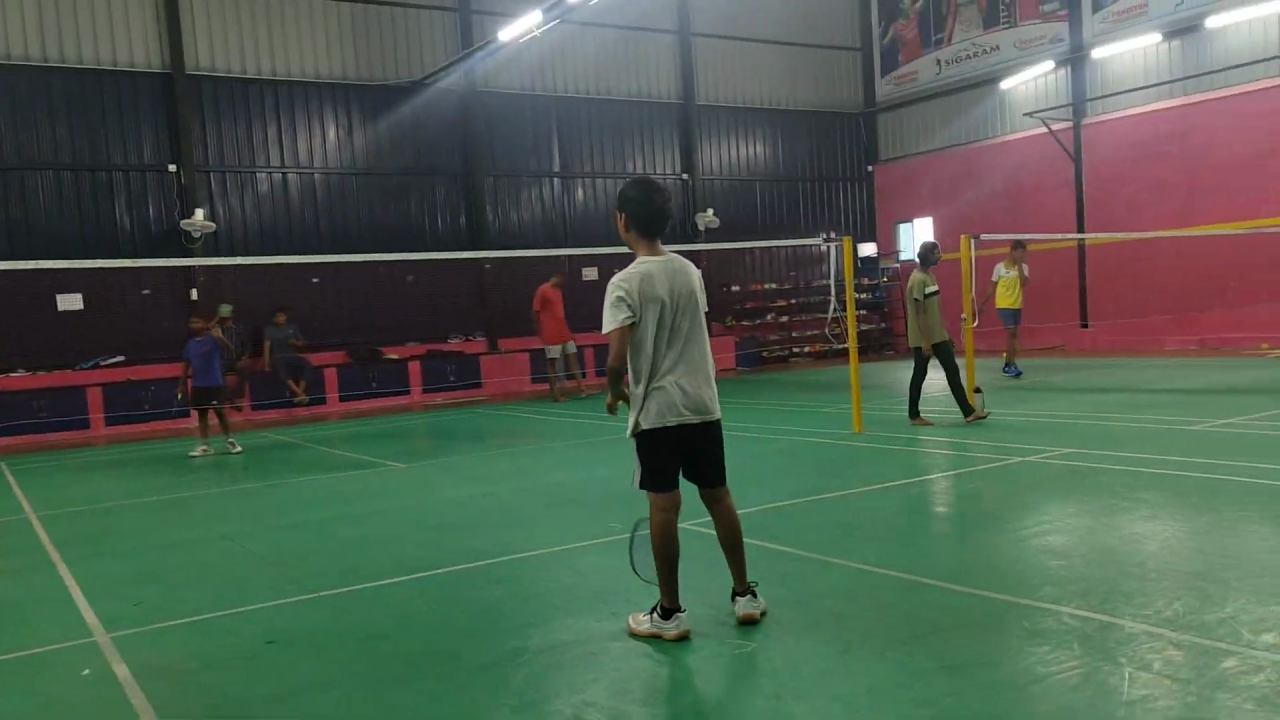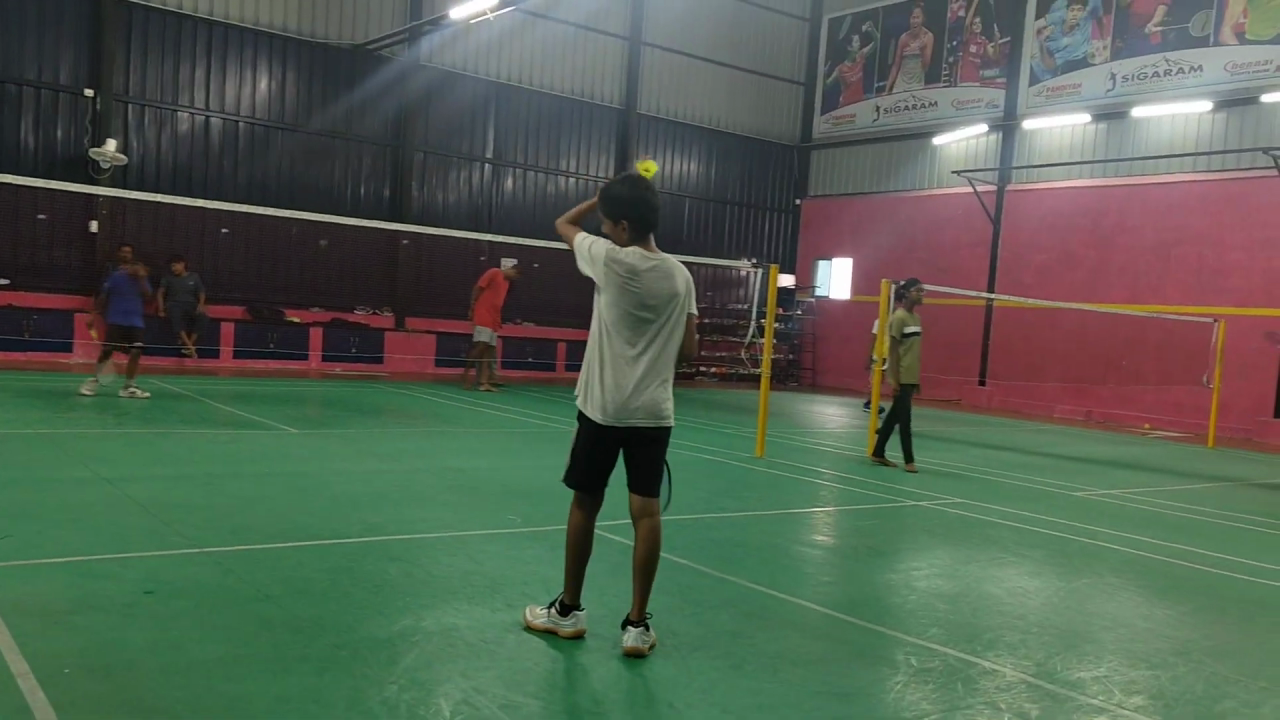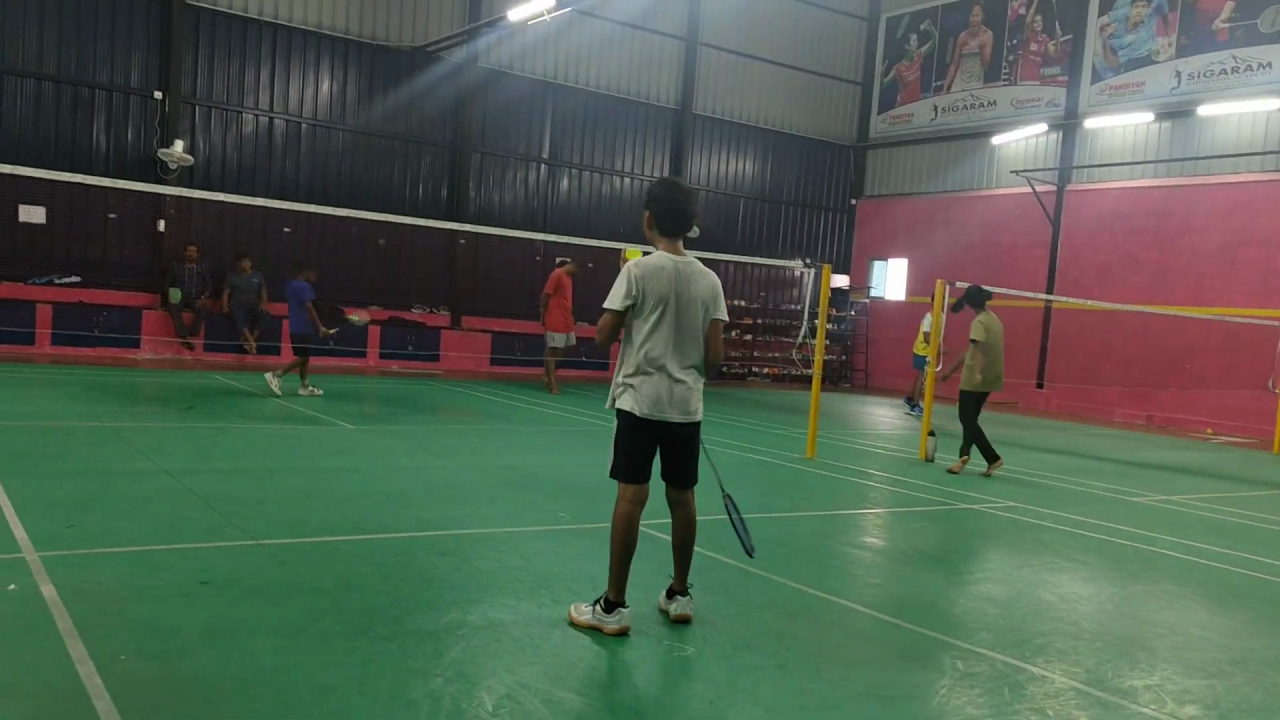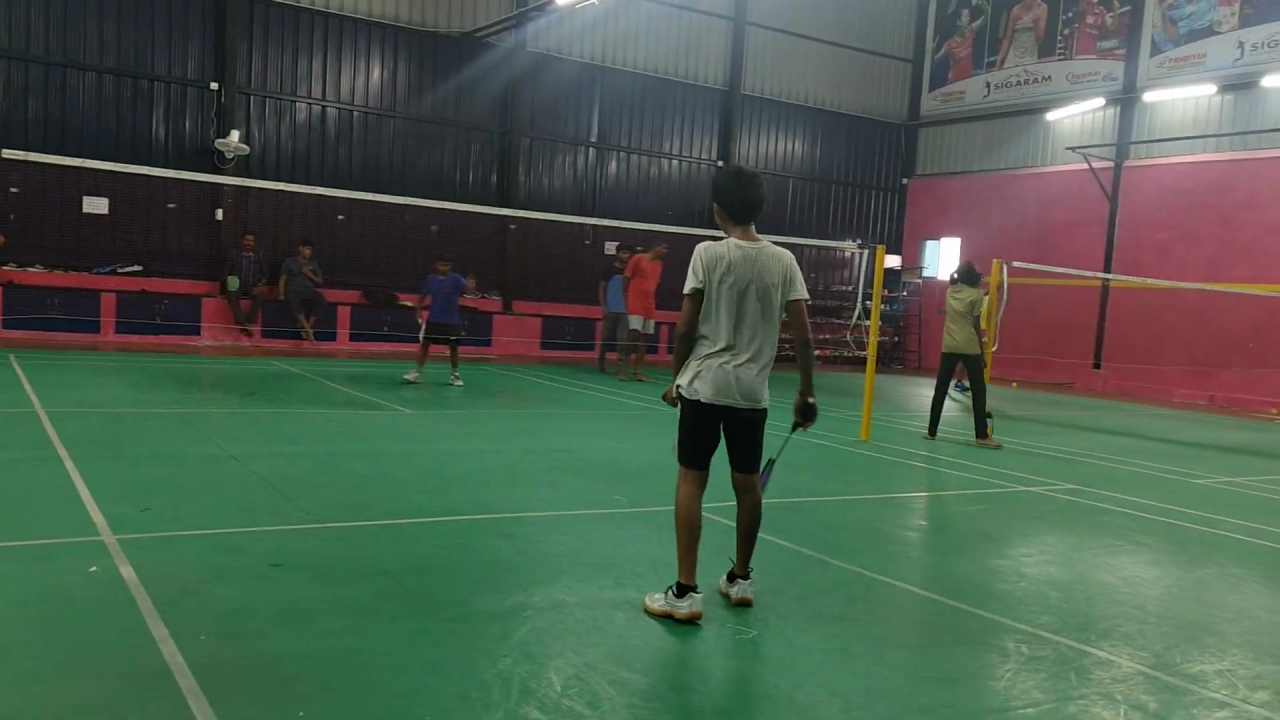
dt=1s
person 1, frame 1
left shoulder: (625, 282)
right shoulder: (690, 271)
left elbow: (616, 361)
left wrist: (615, 391)
left hip: (655, 408)
right hip: (702, 402)
left knee: (664, 506)
right knee: (718, 496)
left ankle: (670, 613)
right ankle: (744, 593)
person 1, frame 2
left shoulder: (610, 259)
right shoulder: (681, 276)
left elbow: (563, 224)
right elbow: (688, 351)
left wrist: (606, 200)
left hip: (603, 407)
right hip: (655, 411)
left knee: (585, 505)
right knee: (646, 512)
left ankle: (568, 609)
right ankle: (637, 624)
person 1, frame 3
left shoulder: (640, 269)
right shoulder: (709, 280)
left elbow: (604, 336)
right elbow: (715, 355)
left hip: (639, 401)
right hip: (686, 407)
left knee: (630, 499)
right knee: (683, 500)
left ankle: (613, 606)
right ankle: (679, 595)
person 1, frame 4
left shoulder: (708, 253)
right shoulder: (783, 261)
left elbow: (685, 327)
right elbow: (802, 333)
left wrist: (674, 383)
right wrist: (806, 392)
left hip: (703, 387)
right hip: (753, 392)
left knee: (691, 482)
right knee: (748, 485)
left ankle: (685, 592)
right ankle: (740, 578)
person 2, frame 1
left shoulder: (930, 276)
right shoulder: (918, 280)
right elbow: (919, 313)
left wrist: (944, 333)
right wrist: (925, 342)
left hip: (939, 335)
right hip: (923, 338)
left knee: (953, 371)
right knee: (919, 375)
left ankle: (969, 412)
right ankle: (914, 415)
person 2, frame 2
left shoulder: (916, 317)
right shoulder: (899, 317)
right elbow: (893, 351)
left wrist: (919, 379)
right wrist: (894, 380)
left hip: (912, 376)
right hip: (902, 376)
left knee: (895, 415)
right knee: (904, 416)
left ankle: (878, 453)
right ankle: (908, 460)
person 2, frame 3
left shoulder: (979, 321)
right shoulder: (993, 320)
left elbow: (978, 350)
left wrist: (978, 374)
right wrist: (952, 369)
left hip: (975, 380)
right hip: (991, 378)
left knee: (968, 419)
right knee: (970, 418)
left ankle: (992, 458)
right ankle: (964, 454)
person 2, frame 4
left shoulder: (951, 291)
right shoulder: (976, 295)
right elbow: (976, 326)
right wrist: (982, 352)
left hip: (949, 346)
right hip: (970, 348)
left knee: (940, 389)
right knee: (978, 391)
left ankle: (932, 431)
right ankle: (982, 435)
